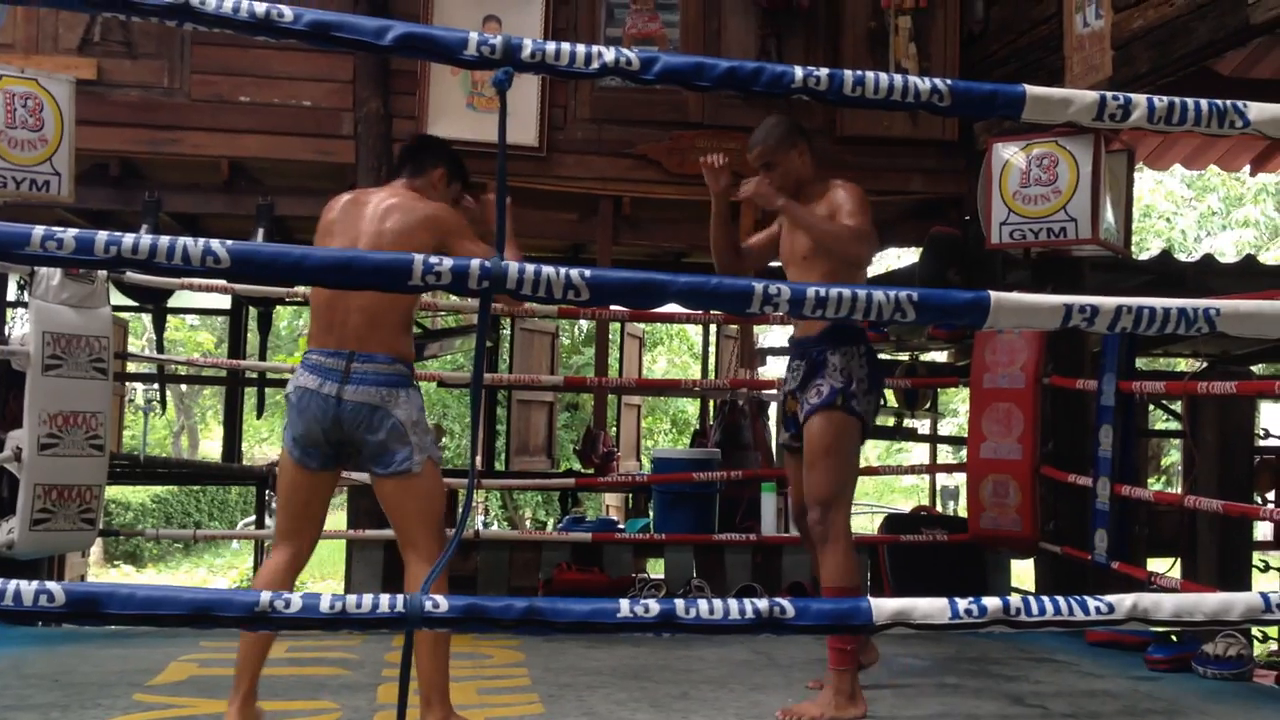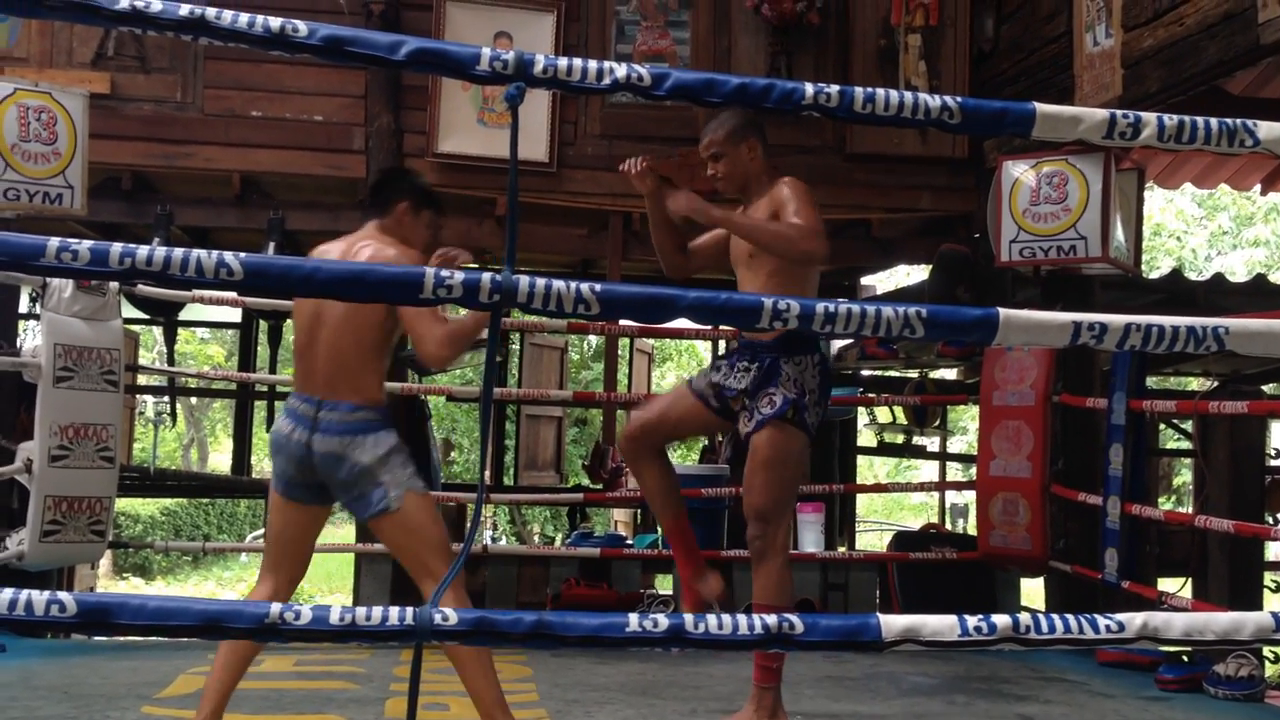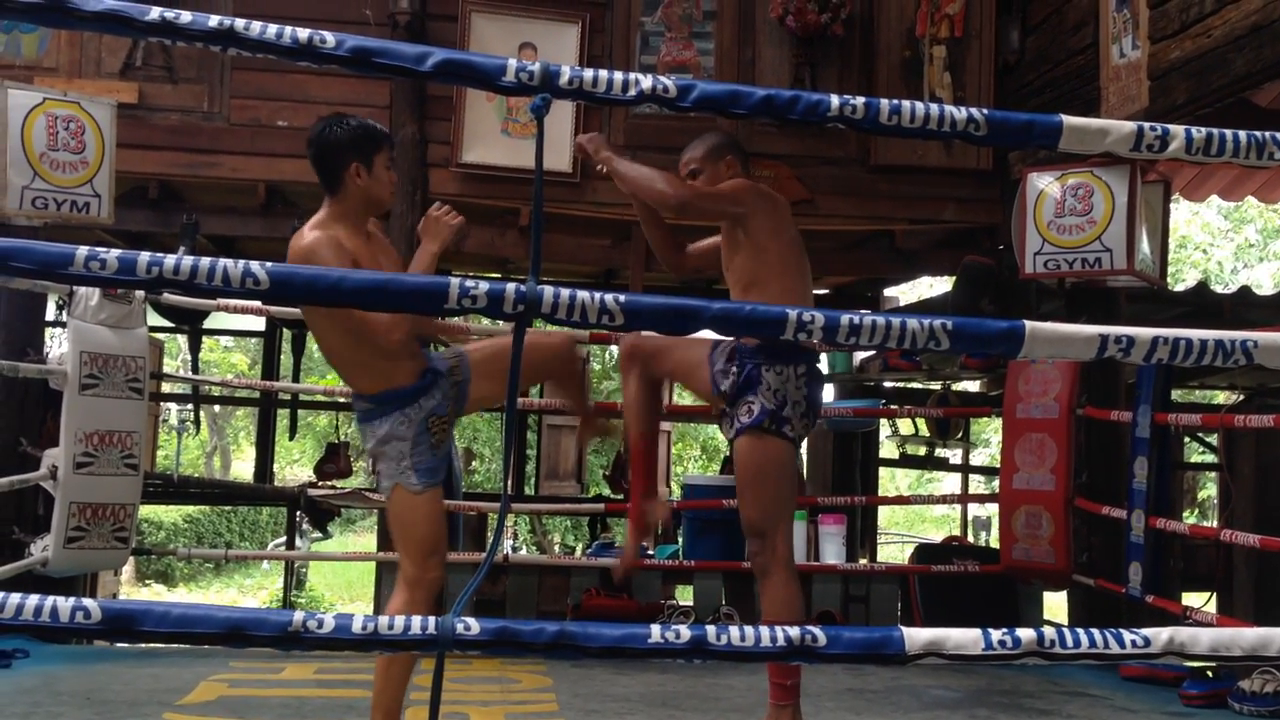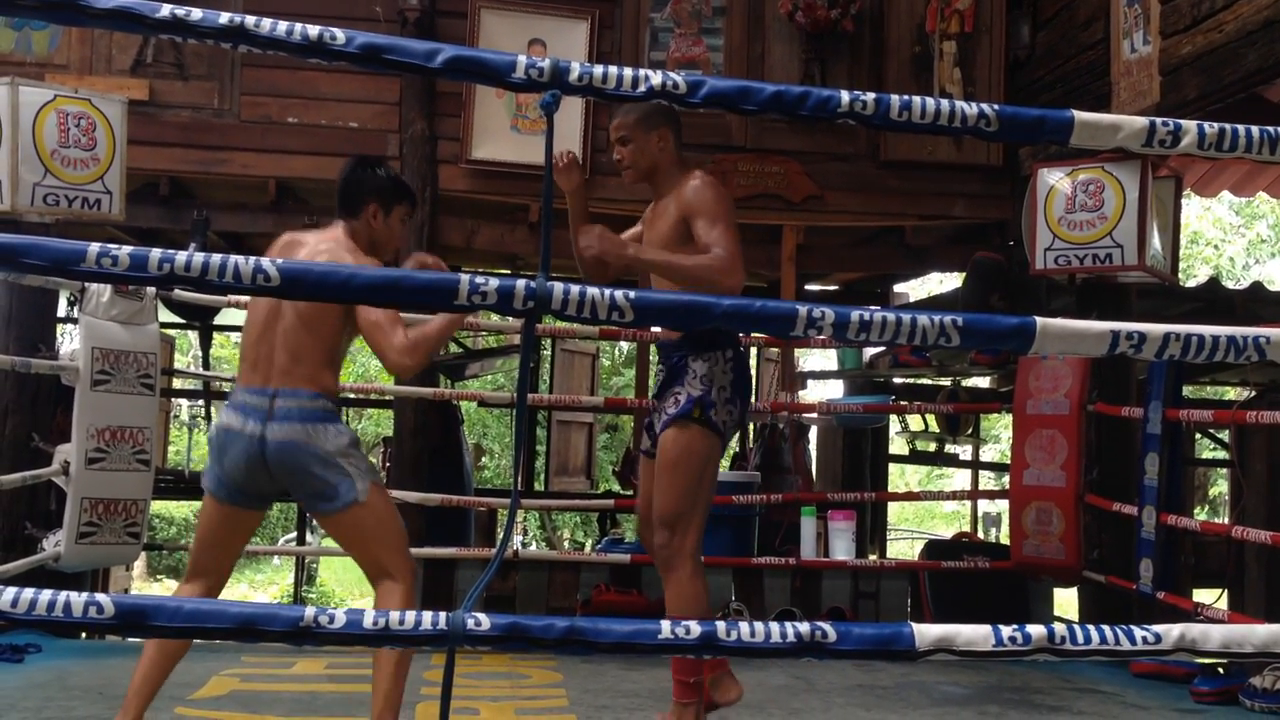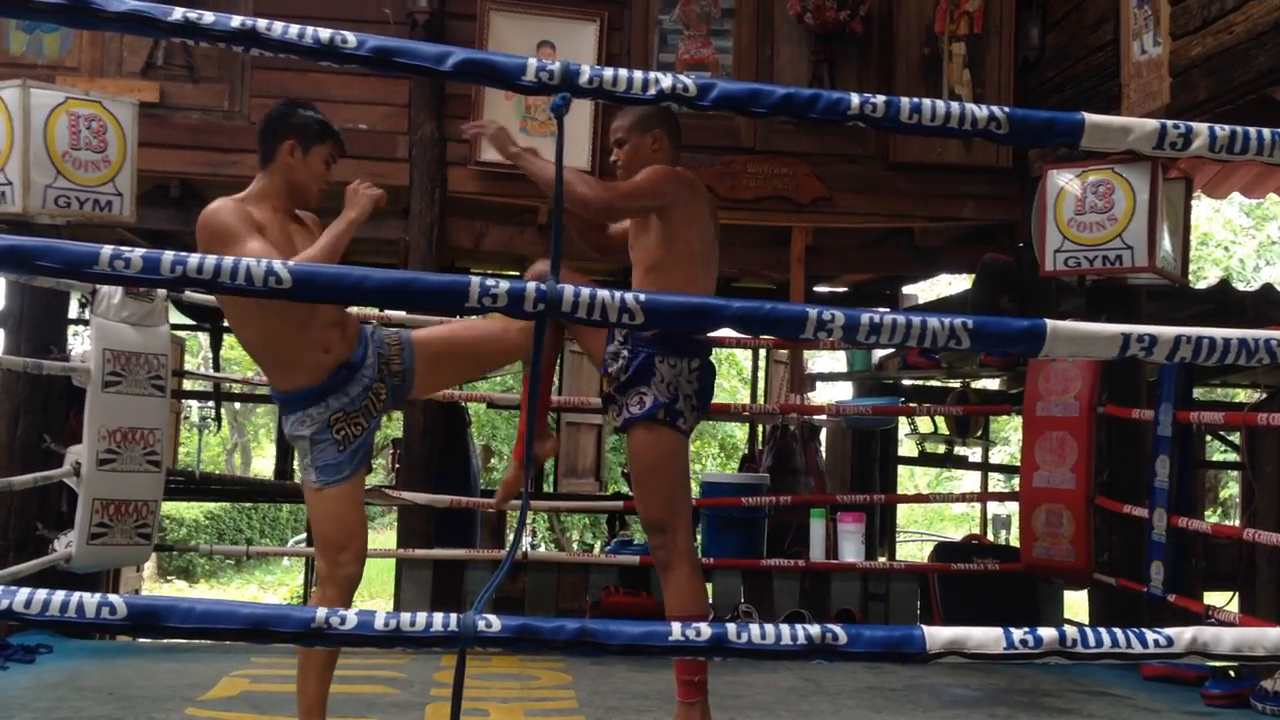
dt=1s
person 1, frame 1
left shoulder: (842, 197)
right shoulder: (789, 219)
left elbow: (861, 249)
right elbow: (731, 267)
left wrist: (783, 204)
right wrist: (720, 199)
left hip: (839, 362)
right hip: (802, 364)
left knee: (826, 519)
right knee: (808, 518)
right ankle: (856, 641)
person 1, frame 2
left shoulder: (789, 194)
right shoulder: (739, 215)
left elbow: (813, 248)
right elbow: (678, 265)
left wrist: (714, 213)
right wrist: (654, 199)
left hip: (789, 367)
right hip: (741, 364)
left knee: (765, 535)
right knee: (637, 436)
right ankle: (692, 573)
person 1, frame 3
left shoulder: (752, 200)
right shoulder: (739, 230)
left elbow: (675, 199)
right elbow: (678, 258)
left wrist: (609, 155)
right wrist: (634, 191)
left hip: (774, 375)
right hip: (745, 367)
left knee: (767, 550)
right knee: (638, 349)
right ankle: (641, 505)
person 1, frame 4
left shoulder: (700, 190)
right shoulder: (656, 211)
left elbow: (729, 276)
right elbow: (597, 273)
left wrist: (632, 254)
right wrist: (576, 198)
left hip: (704, 369)
right hip: (676, 371)
left knee: (673, 543)
right knee: (657, 536)
person 1, frame 5
left shoulder: (670, 183)
right shoulder: (660, 204)
left elbow: (595, 198)
right elbow: (601, 238)
left wrist: (517, 152)
right wrist: (544, 172)
left hip: (666, 366)
right hip: (638, 353)
left knee: (669, 543)
right knee: (545, 278)
person 2, frame 1
left shoulder: (338, 206)
right shoulder: (434, 218)
right elbow: (511, 289)
right wrist: (494, 225)
left hip: (314, 383)
right hip: (382, 392)
left knee: (288, 549)
right knee: (425, 556)
person 2, frame 2
left shoulder: (321, 254)
right shoulder: (402, 258)
right elbow: (434, 352)
right wrist: (483, 313)
left hip: (297, 426)
right hip: (360, 435)
left knee: (275, 584)
right knee: (443, 582)
person 2, frame 3
left shoulder: (368, 229)
right shoulder: (313, 246)
right elbow: (390, 329)
right wrist: (429, 249)
left hip: (439, 374)
right hip: (397, 415)
left knee: (561, 350)
right knee: (421, 576)
left ankle: (590, 428)
person 2, frame 4
left shoulder: (285, 244)
right shoulder: (361, 268)
right elbow: (401, 357)
right wrist: (455, 310)
left hip: (241, 421)
right hip: (308, 427)
left knee: (200, 583)
right knee: (396, 576)
person 2, frame 5
left shoulder: (304, 222)
right shoulder: (222, 218)
right elbow: (287, 288)
right wrist: (351, 218)
left hip: (372, 360)
right hip: (317, 408)
left knee: (519, 336)
right knee: (339, 572)
